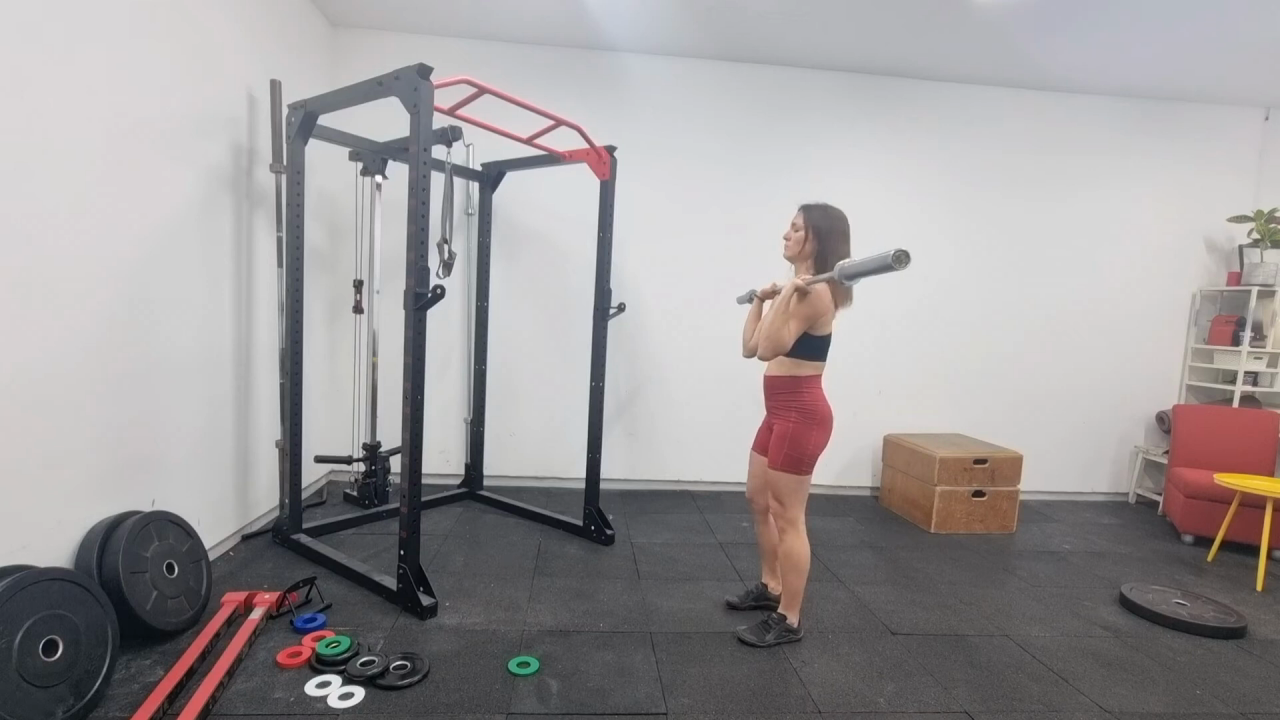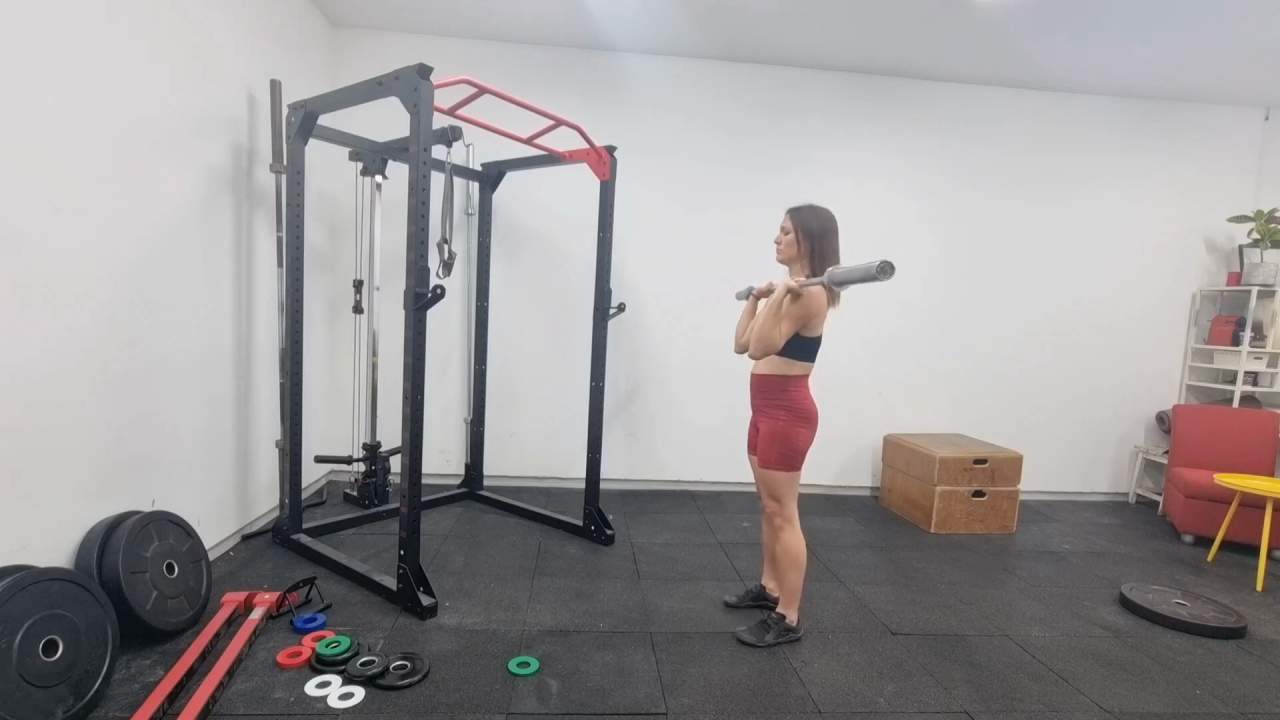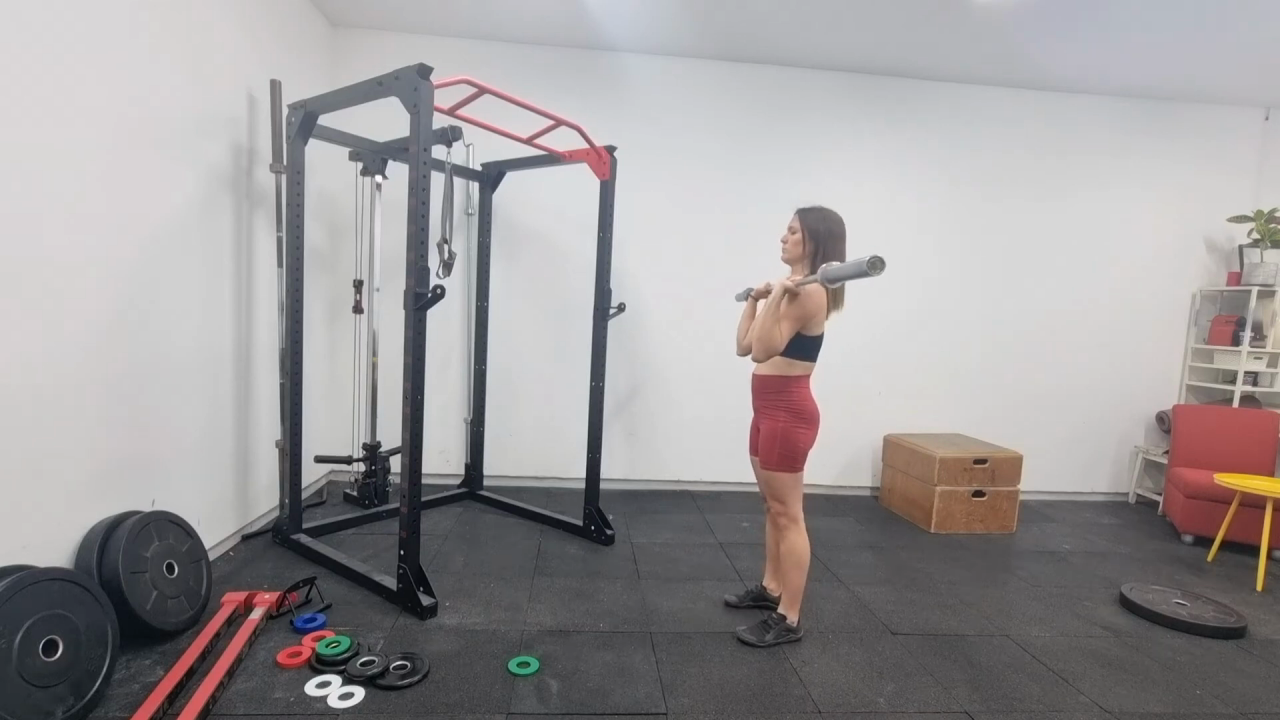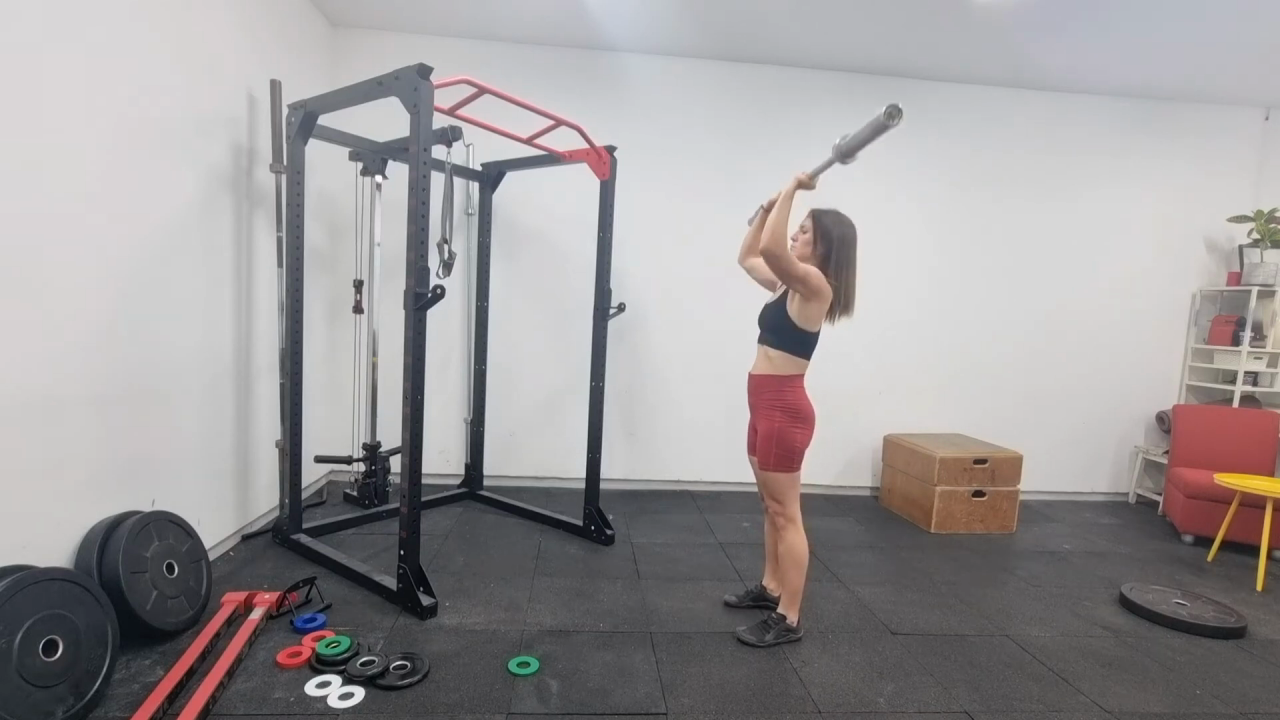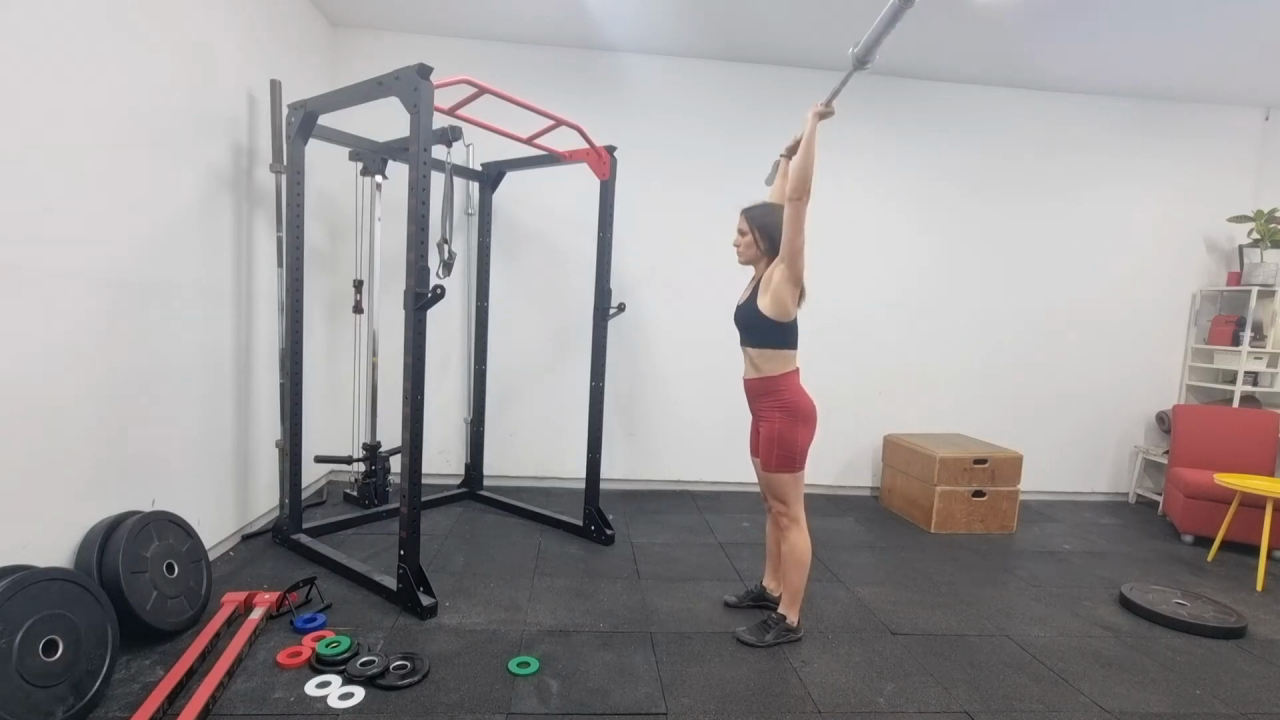
dt=1s
person 1, frame 1
left shoulder: (814, 293)
right shoulder: (795, 289)
left elbow: (770, 348)
right elbow: (751, 346)
left wrist: (785, 295)
right wrist: (760, 301)
left hip: (801, 414)
right hip: (780, 412)
left knee: (787, 517)
right knee: (759, 501)
left ankle: (788, 620)
right ankle: (770, 586)
person 1, frame 2
left shoulder: (809, 294)
right shoulder: (789, 290)
left elbow: (761, 348)
right elbow: (742, 343)
left wrist: (778, 296)
right wrist: (755, 298)
left hip: (787, 411)
right hip: (768, 409)
left knee: (783, 514)
right knee: (769, 507)
left ankle: (787, 619)
right ankle: (770, 588)
person 1, frame 3
left shoulder: (809, 293)
right shoulder: (791, 290)
left elbow: (763, 350)
right elbow: (745, 345)
left wrist: (776, 295)
right wrist: (755, 299)
left hip: (788, 410)
right hip: (769, 408)
left knee: (788, 515)
right knee: (773, 508)
left ankle: (788, 619)
right ankle: (771, 588)
person 1, frame 4
left shoulder: (815, 285)
right shoulder: (790, 285)
left elbow: (770, 248)
right elbow: (748, 256)
left wrist: (789, 192)
right wrist: (767, 211)
left hip: (784, 410)
right hip: (766, 408)
left knee: (786, 515)
right knee: (773, 509)
left ankle: (788, 619)
right ankle: (770, 587)
person 1, frame 5
left shoulder: (782, 277)
right shoulder: (762, 276)
left elbow: (796, 202)
right elbow: (779, 205)
left wrist: (812, 128)
right wrist: (785, 160)
left hip: (785, 410)
right hip: (767, 409)
left knee: (790, 514)
right knee: (774, 508)
left ankle: (788, 619)
right ankle: (770, 587)
